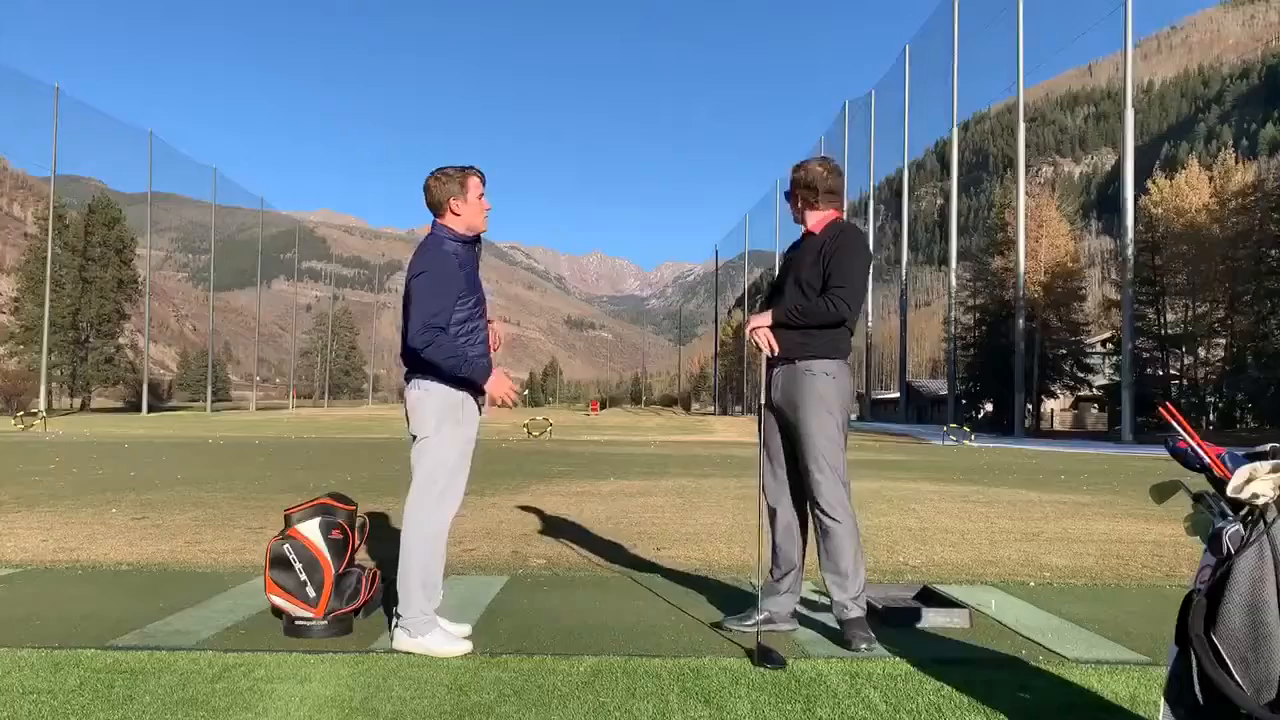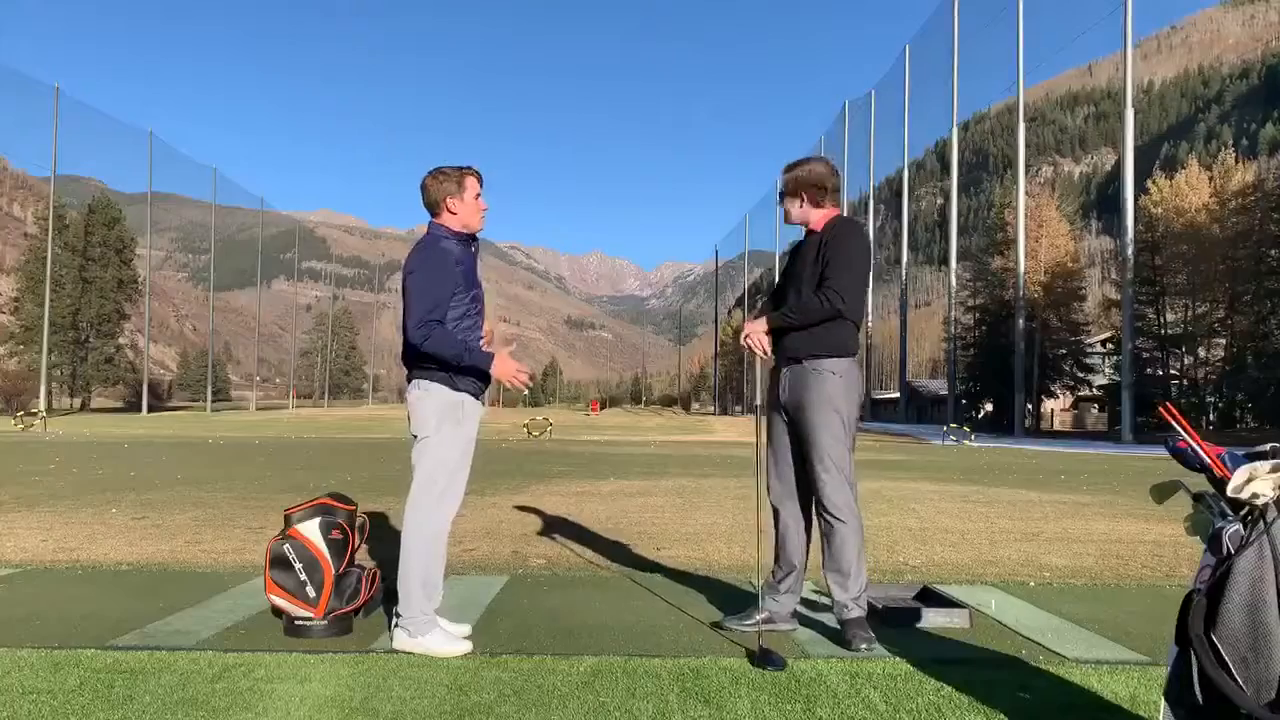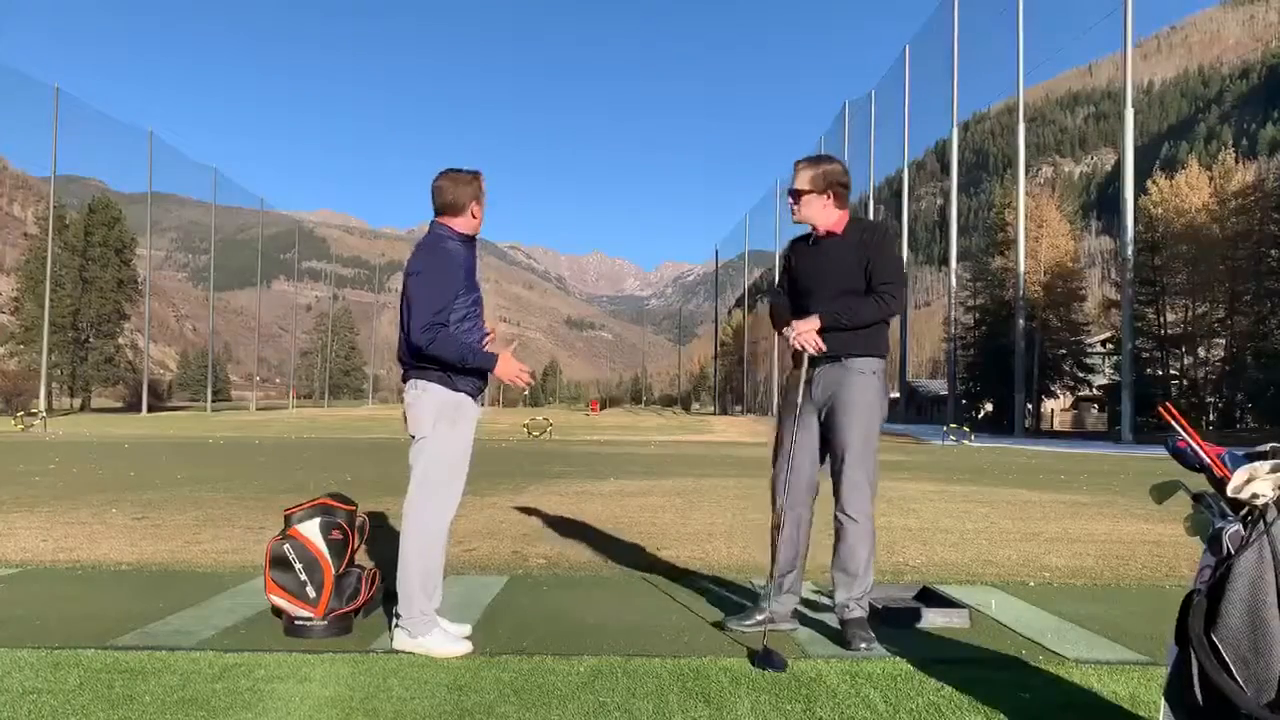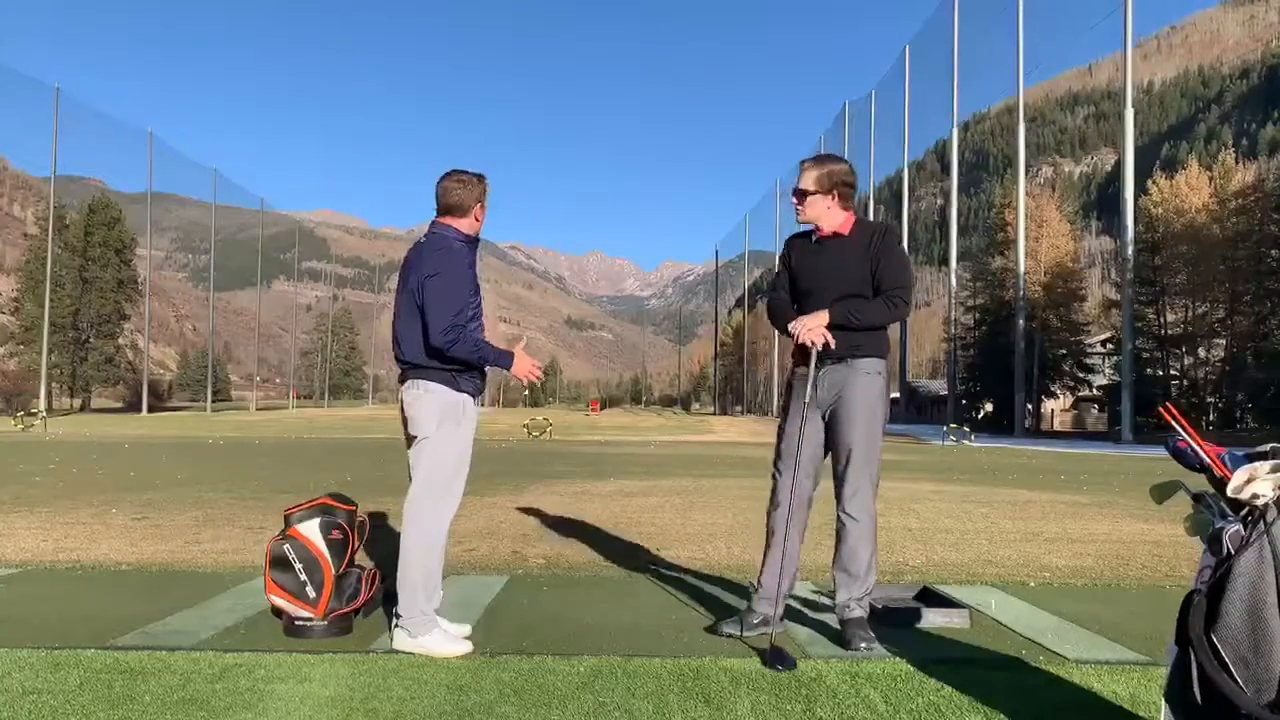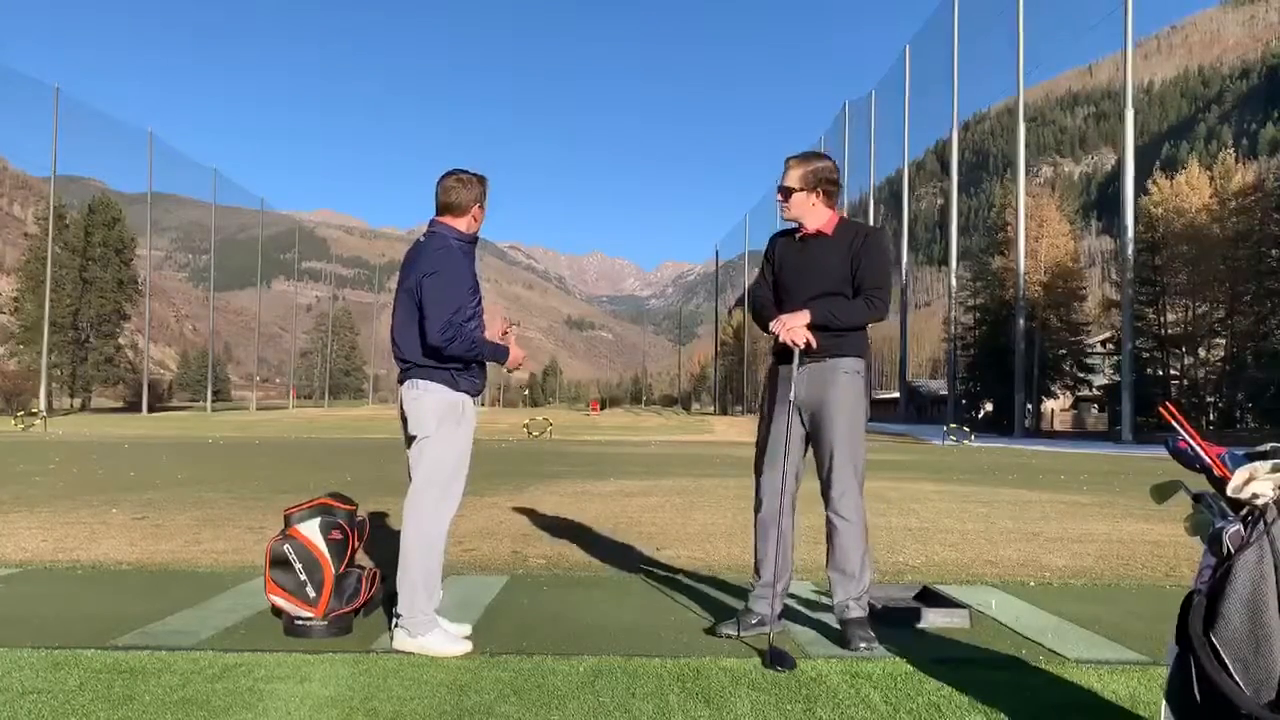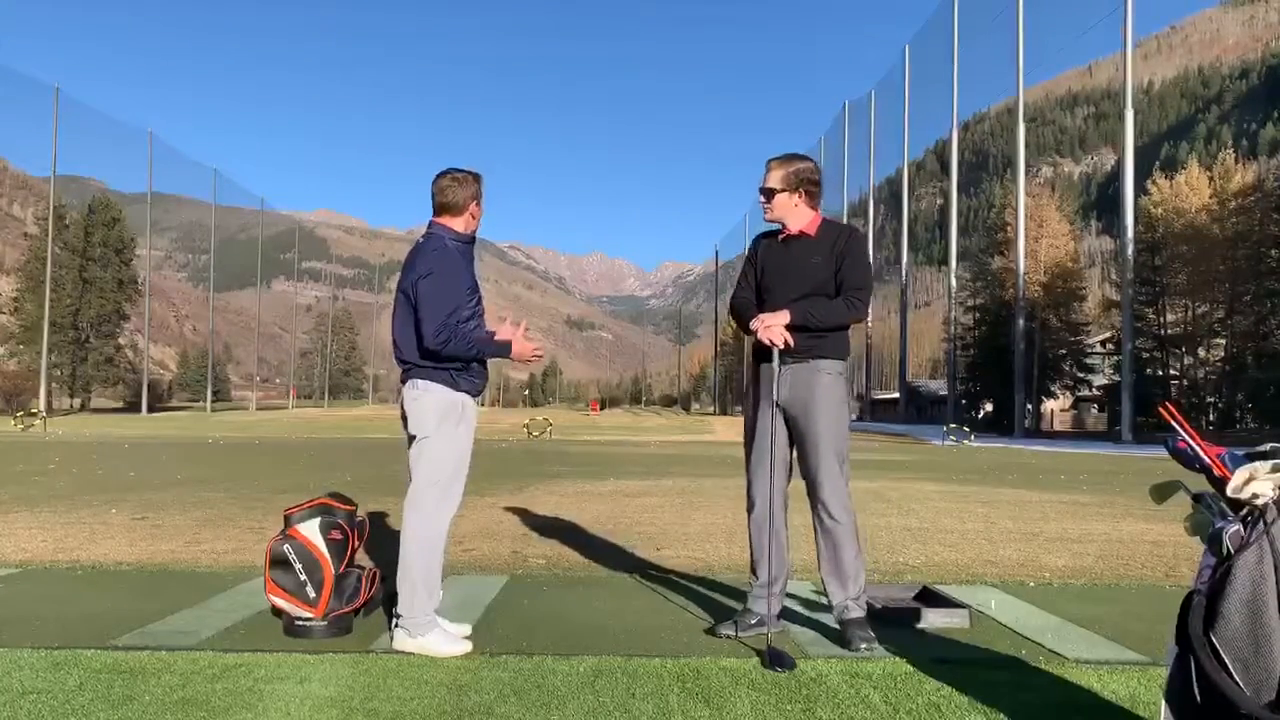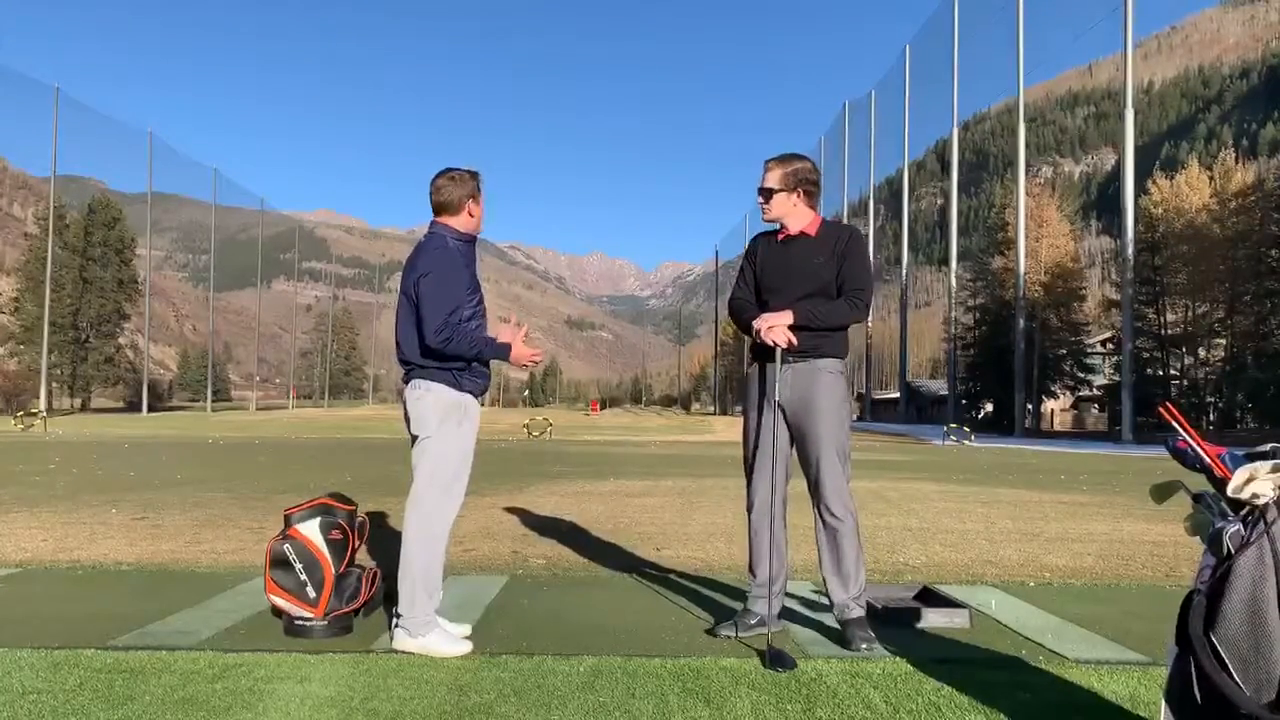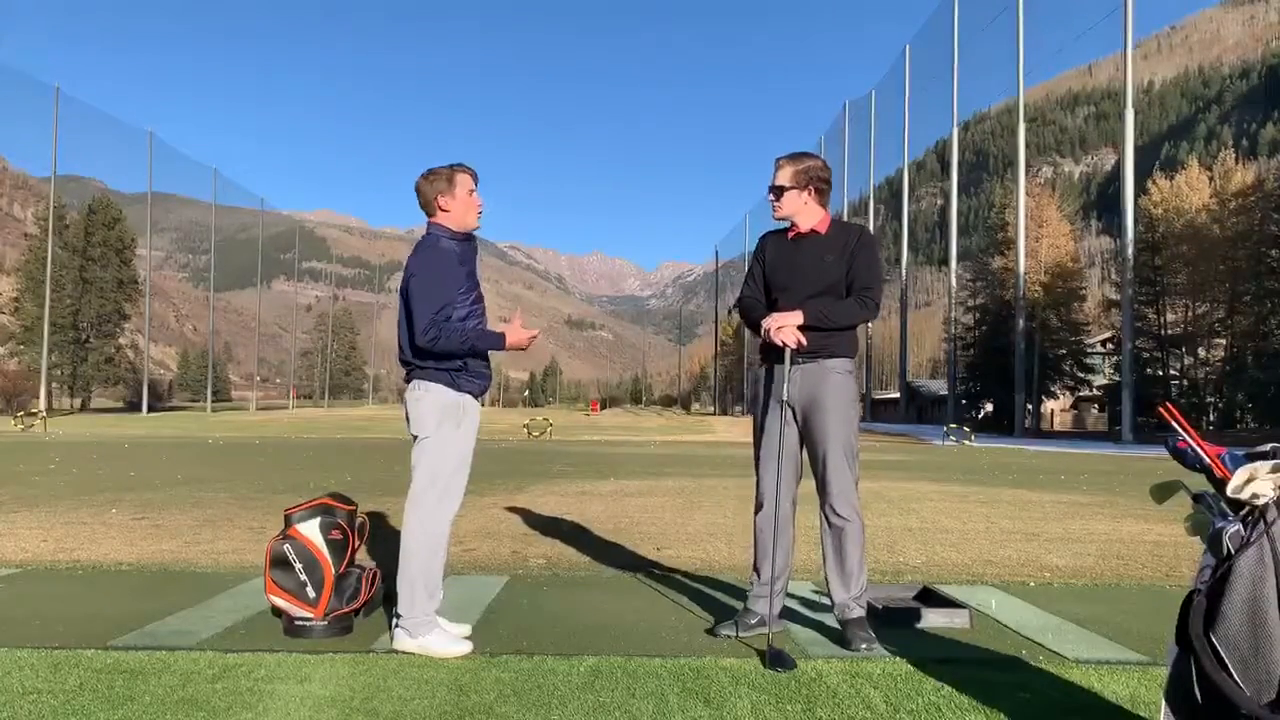
dt=0.4s
person 1, frame 1
left shoulder: (846, 240)
right shoulder: (797, 248)
left elbow: (841, 306)
right elbow: (774, 302)
left wrist: (773, 316)
right wrist: (759, 325)
left hip: (818, 375)
right hip: (777, 375)
left knee: (827, 493)
right knee: (781, 496)
left ankle: (851, 609)
right ankle: (778, 603)
person 1, frame 2
left shoulder: (846, 234)
right shoulder: (801, 249)
left elbow: (835, 300)
right elbow: (778, 302)
left wrist: (768, 321)
right wrist: (759, 326)
left hip: (828, 373)
right hip: (785, 374)
left knee: (833, 494)
right knee: (786, 494)
left ankle: (852, 610)
right ankle: (779, 603)
person 1, frame 3
left shoulder: (873, 237)
right shoulder: (797, 250)
left elbow: (888, 300)
right elbow: (779, 305)
left wrist: (818, 319)
right wrist: (791, 327)
left hip: (857, 373)
right hip: (806, 376)
left knee: (852, 496)
right knee: (790, 490)
left ankle: (853, 610)
right ankle: (780, 603)
person 1, frame 4
left shoulder: (879, 239)
right shoulder: (796, 247)
left elbow: (896, 304)
right elbow: (777, 303)
left wrist: (825, 315)
right wrist: (797, 324)
left hip: (859, 373)
right hip: (806, 374)
left knee: (855, 495)
right knee: (787, 492)
left ankle: (854, 610)
right ankle: (767, 606)
person 1, frame 5
left shoulder: (863, 239)
right shoulder: (780, 245)
left elbow: (874, 304)
right elbow: (759, 301)
left wrist: (807, 315)
right wrist: (779, 322)
left hip: (837, 372)
right hip: (784, 373)
left knee: (842, 493)
right knee: (771, 491)
left ankle: (852, 610)
right ankle: (764, 604)
person 1, frame 6
left shoulder: (844, 240)
right shoulder: (762, 246)
left elbow: (855, 305)
right elbow: (740, 302)
left wrist: (787, 315)
right wrist: (758, 323)
left hip: (819, 372)
right hip: (766, 372)
left knee: (829, 492)
right knee: (763, 492)
left ankle: (851, 610)
right ankle: (764, 604)
person 1, frame 7
left shoulder: (844, 240)
right shoulder: (759, 246)
left elbow: (856, 304)
right elbow: (739, 303)
left wrist: (790, 316)
right wrist: (759, 324)
left hip: (818, 371)
right hip: (764, 371)
left knee: (831, 492)
right knee: (762, 493)
left ankle: (851, 609)
right ankle: (762, 605)
person 1, frame 8
left shoulder: (854, 239)
right shoulder: (769, 245)
left elbow: (866, 303)
right elbow: (748, 302)
left wrist: (799, 315)
right wrist: (769, 324)
left hip: (829, 372)
right hip: (774, 372)
left knee: (838, 494)
right knee: (771, 493)
left ankle: (852, 611)
right ankle: (763, 604)
person 2, frame 1
left shoulder: (458, 251)
right shoulder: (439, 257)
right elbow: (425, 338)
left wrist: (483, 329)
right wrist: (486, 374)
left hip: (454, 394)
right hip: (443, 394)
left knee: (438, 503)
right knee: (431, 504)
left ankle: (422, 612)
right ankle: (414, 625)
person 2, frame 2
left shoulder: (457, 250)
right shoulder: (434, 254)
right elbow: (423, 332)
left wrist: (477, 331)
right wrist: (488, 361)
left hip: (457, 393)
right hip: (444, 394)
left knee: (439, 503)
right knee: (432, 505)
left ankle: (421, 613)
right ankle: (414, 625)
person 2, frame 3
left shoulder: (447, 251)
right shoulder: (441, 256)
right elbow: (427, 336)
left wrist: (475, 335)
right wrist: (491, 362)
left hip: (448, 392)
right hip: (443, 394)
left knee: (434, 504)
right knee: (430, 505)
left ankle: (421, 612)
right ankle: (414, 624)
person 2, frame 4
left shoulder: (424, 250)
right shoulder: (450, 257)
right elbow: (447, 337)
left wrist: (471, 332)
right wrist: (507, 359)
left hip: (431, 389)
right hip: (444, 393)
left knee: (431, 503)
right knee: (431, 505)
left ankle: (419, 613)
right ankle: (414, 625)
person 2, frame 5
left shoulder: (427, 250)
right shoulder: (446, 256)
right elbow: (445, 336)
left wrist: (482, 335)
right wrist: (501, 353)
left hip: (434, 390)
right hip: (443, 393)
left knee: (432, 503)
right knee: (432, 505)
left ankle: (420, 612)
right ankle: (415, 624)
person 2, frame 6
left shoulder: (433, 250)
right shoulder: (443, 256)
right elbow: (440, 336)
left wrist: (492, 337)
right wrist: (504, 349)
left hip: (439, 392)
right hip: (442, 394)
left knee: (432, 504)
right knee: (431, 505)
left ankle: (419, 613)
right ankle: (414, 625)
person 2, frame 7
left shoulder: (441, 252)
right shoulder: (442, 255)
right elbow: (442, 334)
left wrist: (496, 340)
right wrist: (504, 350)
left hip: (447, 392)
right hip: (444, 394)
left knee: (437, 504)
right knee: (432, 504)
left ankle: (420, 613)
right ankle: (414, 624)
person 2, frame 8
left shoulder: (455, 251)
right shoulder: (434, 255)
right elbow: (431, 334)
left wrist: (498, 335)
right wrist: (501, 340)
left hip: (455, 394)
right hip: (443, 395)
left knee: (438, 506)
right knee: (431, 506)
left ankle: (421, 614)
right ankle: (414, 626)
